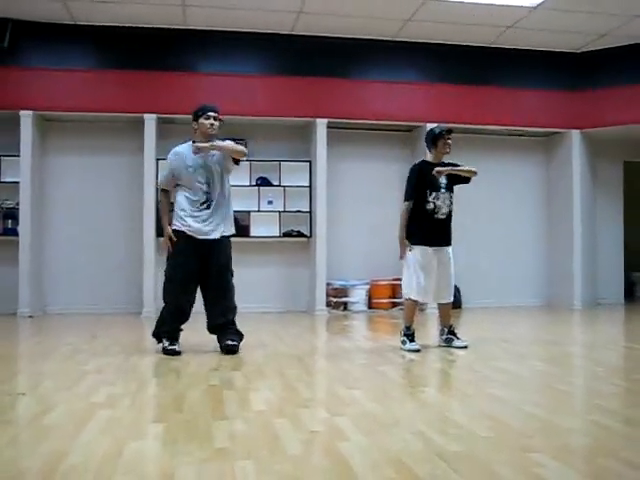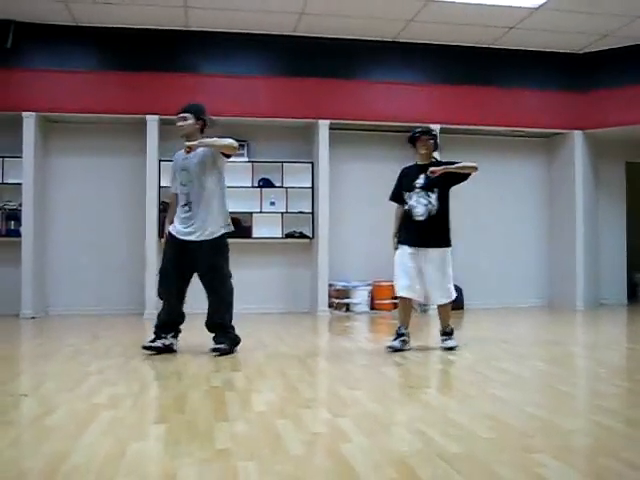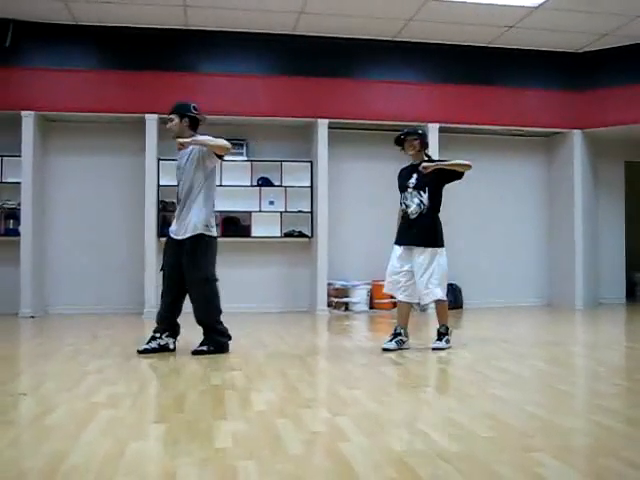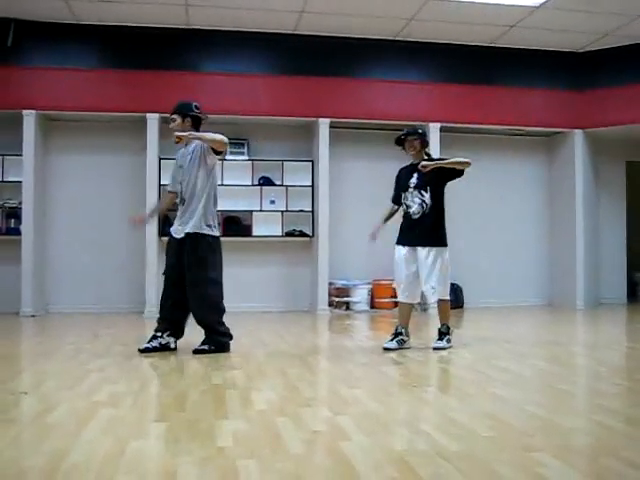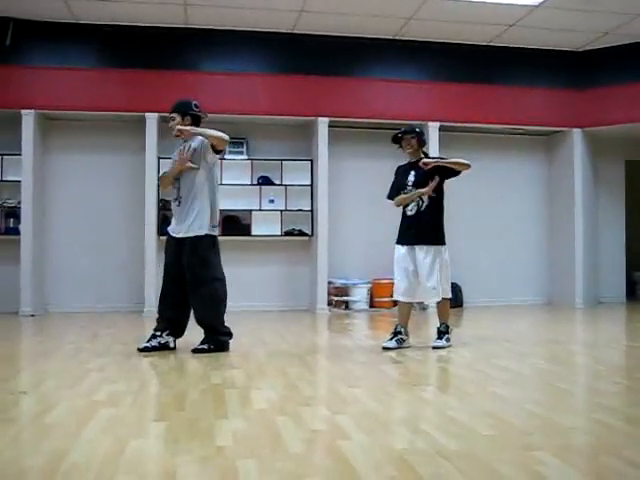
dt=0.2s
person 1, frame 1
left shoulder: (222, 150)
right shoulder: (178, 154)
left elbow: (242, 152)
right elbow: (164, 190)
left wrist: (213, 146)
right wrist: (166, 224)
left hip: (218, 233)
right hip: (186, 232)
left knee: (220, 287)
right knee: (179, 287)
left ankle: (227, 334)
right ankle: (168, 335)
person 1, frame 2
left shoulder: (211, 150)
right shoulder: (178, 158)
left elbow: (234, 146)
left wrist: (201, 143)
right wrist: (168, 222)
left hip: (211, 232)
right hip: (179, 234)
left knee: (218, 287)
right knee: (170, 286)
left ankle: (225, 336)
right ankle: (166, 334)
person 1, frame 3
left shoulder: (202, 146)
right shoulder: (182, 154)
left elbow: (225, 146)
left wrist: (194, 141)
left hip: (198, 231)
right hip: (178, 231)
left knee: (201, 286)
right knee: (171, 286)
left ankle: (216, 337)
right ankle: (165, 334)
person 1, frame 4
left shoulder: (203, 145)
right shoulder: (181, 153)
left elbow: (223, 142)
left wrist: (192, 135)
right wrist: (150, 214)
left hip: (201, 229)
right hip: (180, 230)
left knee: (203, 287)
right knee: (173, 285)
left ankle: (218, 337)
right ankle: (167, 333)
person 1, frame 5
left shoulder: (203, 144)
right shoulder: (181, 149)
left elbow: (223, 139)
right elbow: (165, 182)
left wrist: (192, 131)
right wrist: (176, 168)
left hip: (200, 230)
right hip: (178, 229)
left knee: (205, 285)
right knee: (173, 284)
left ankle: (217, 336)
right ankle: (166, 333)
person 2, frame 1
left shoulder: (448, 169)
right shoulder: (419, 169)
left elbow: (473, 173)
right elbow: (408, 204)
left wrist: (450, 170)
right wrist: (402, 236)
left hip: (443, 240)
right hip: (420, 241)
left knee: (445, 289)
right knee: (415, 289)
left ankle: (447, 333)
right ankle: (407, 334)
person 2, frame 2
left shoulder: (444, 169)
right shoulder: (406, 173)
left elbow: (473, 168)
right elbow: (400, 206)
left wrist: (444, 169)
right wrist: (395, 234)
left hip: (437, 241)
right hip: (408, 241)
left knee: (442, 290)
right knee: (405, 289)
left ankle: (446, 332)
right ankle: (402, 334)
person 2, frame 3
left shoulder: (436, 169)
right shoulder: (403, 173)
left elbow: (467, 166)
left wrist: (435, 165)
right wrist: (397, 232)
left hip: (430, 239)
right hip: (404, 240)
left knee: (435, 288)
right knee: (403, 290)
left ankle: (443, 333)
right ankle: (400, 334)
person 2, frame 4
left shoulder: (436, 167)
right shoulder: (403, 173)
left elbow: (466, 163)
right elbow: (397, 204)
left wrist: (435, 164)
right wrist: (382, 223)
left hip: (432, 239)
right hip: (406, 239)
left knee: (439, 288)
right knee: (405, 289)
left ankle: (445, 332)
right ankle: (401, 334)
person 2, frame 5
left shoulder: (435, 165)
right shoulder: (401, 170)
left elbow: (466, 165)
right elbow: (397, 201)
left wrist: (436, 161)
right wrist: (421, 192)
left hip: (431, 237)
right hip: (406, 237)
left knee: (438, 286)
right knee: (404, 287)
left ankle: (444, 331)
right ankle: (401, 333)
